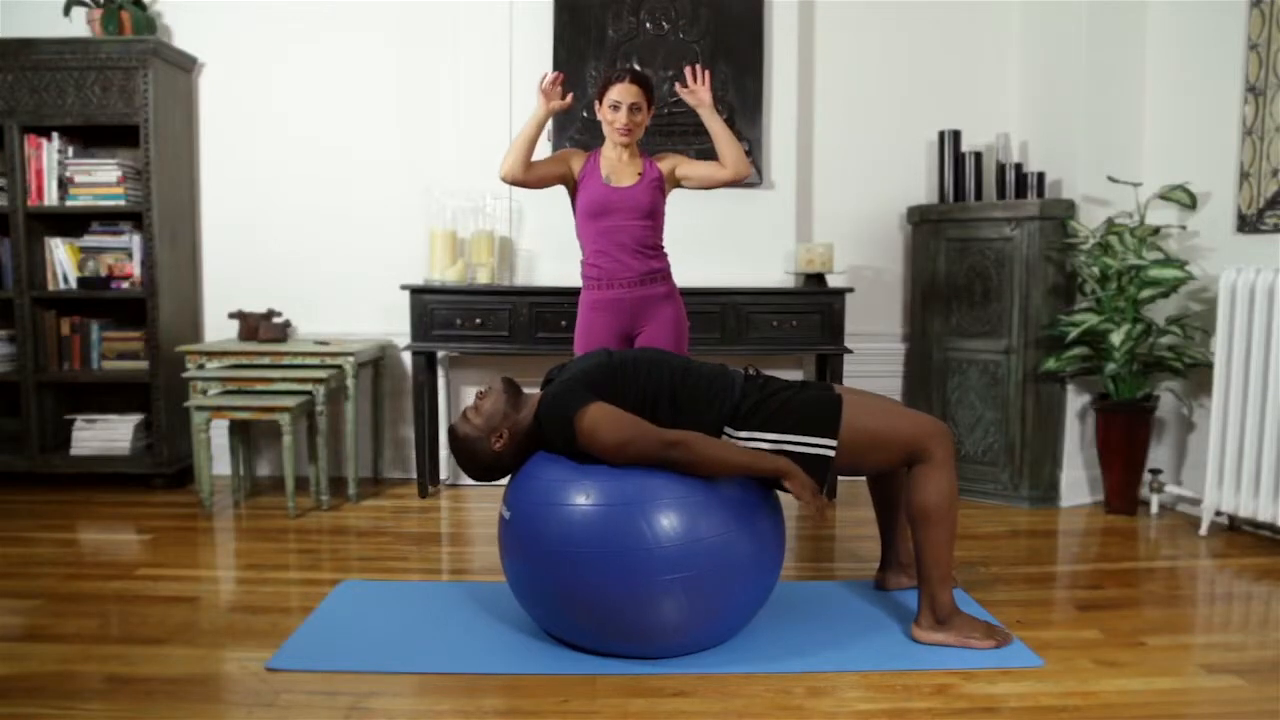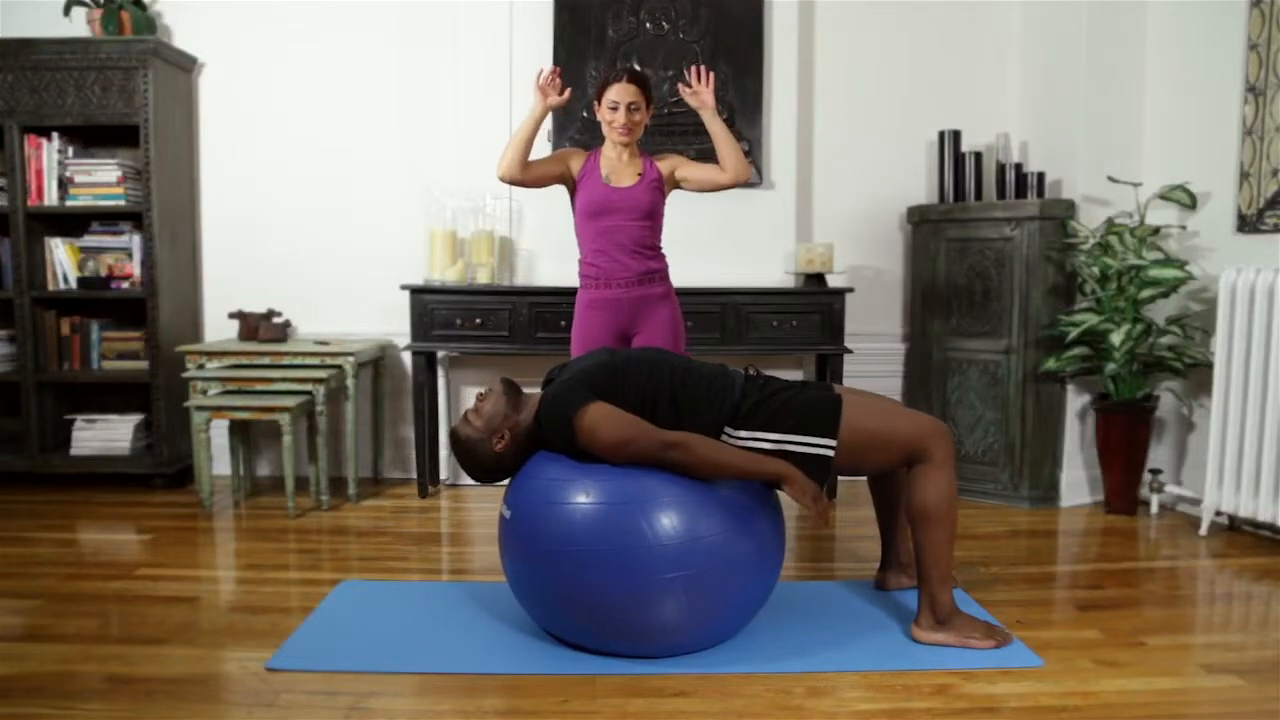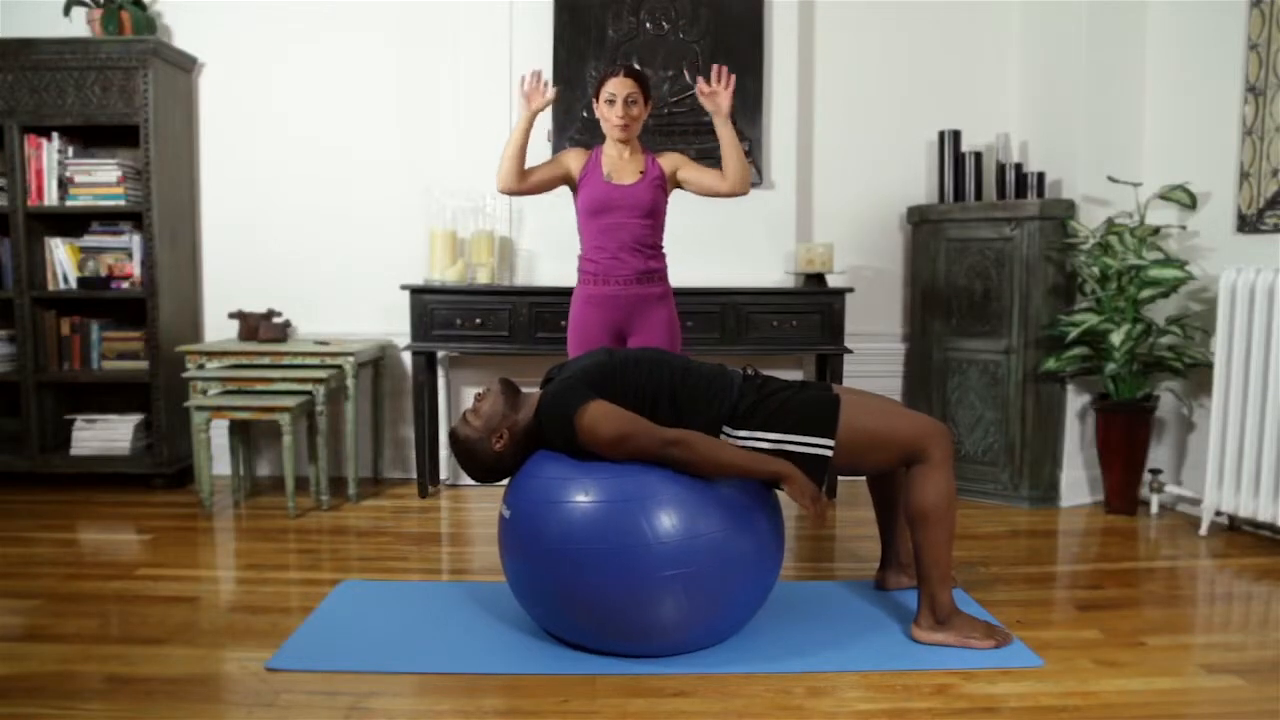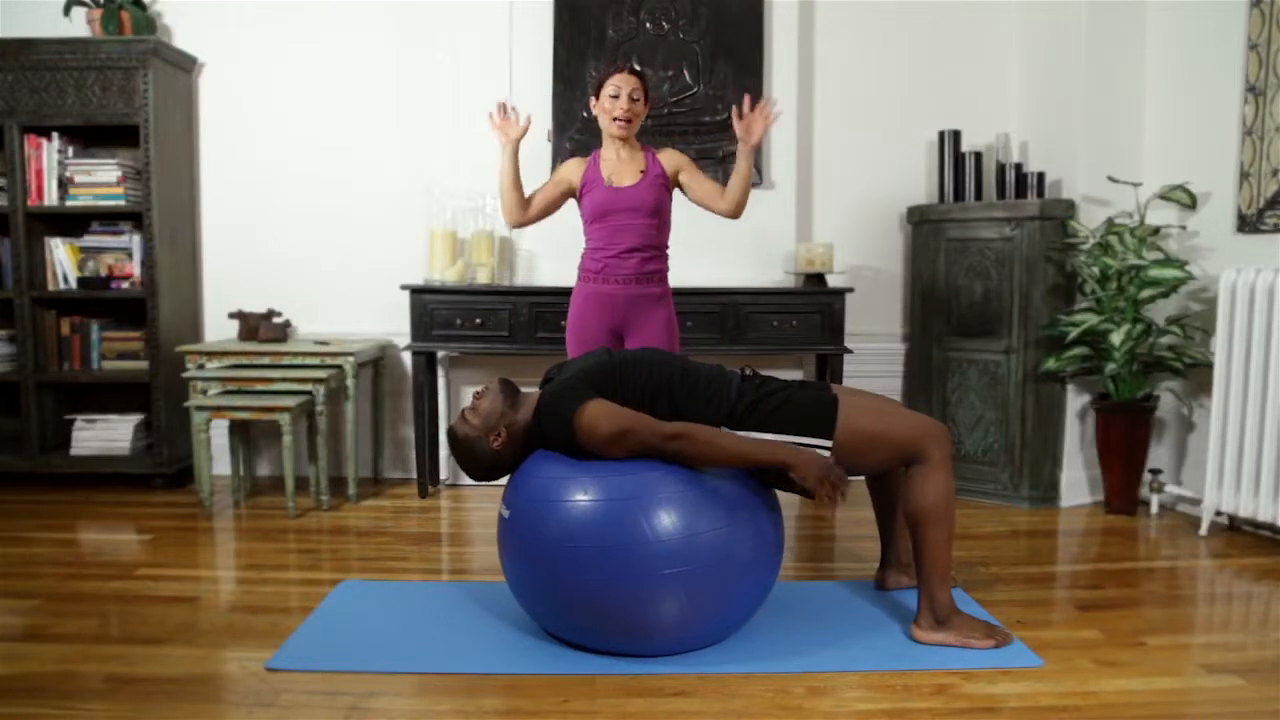
dt=0.2s
person 1, frame 1
left shoulder: (555, 388)
right shoulder: (563, 418)
right elbow: (672, 445)
right wrist: (781, 466)
left hip: (742, 391)
right hip: (747, 421)
left knee: (895, 430)
right knee: (931, 439)
left ankle: (898, 564)
right ankle: (938, 614)
person 1, frame 2
left shoulder: (556, 390)
right shoulder: (563, 418)
right elbow: (671, 445)
right wrist: (782, 471)
left hip: (742, 391)
right hip: (747, 421)
left knee: (895, 432)
right knee: (931, 440)
left ankle: (899, 564)
right ankle: (938, 613)
person 1, frame 3
left shoulder: (556, 389)
right shoulder: (562, 416)
right elbow: (670, 442)
right wrist: (782, 470)
left hip: (741, 391)
right hip: (746, 420)
left knee: (895, 432)
right knee: (929, 441)
left ankle: (898, 563)
right ankle: (938, 614)
person 1, frame 4
left shoulder: (555, 391)
right shoulder: (563, 418)
right elbow: (671, 437)
right wrist: (789, 457)
left hip: (741, 392)
right hip: (745, 418)
left knee: (893, 431)
right knee: (928, 441)
left ankle: (898, 564)
right ankle: (938, 615)
person 2, frame 1
left shoulder: (664, 167)
right shoulder: (576, 164)
left elbow: (736, 169)
right elbow: (512, 172)
left wrist: (705, 110)
right wrist: (543, 112)
left hip: (658, 304)
right hip: (599, 306)
person 2, frame 2
left shoulder: (664, 168)
right shoulder: (575, 163)
left elbow: (736, 174)
right elbow: (509, 172)
left wrist: (708, 112)
right wrist: (540, 109)
left hip: (655, 305)
right hip: (596, 306)
person 2, frame 3
left shoulder: (666, 165)
right shoulder: (577, 162)
left elbow: (736, 184)
right elbow: (509, 183)
left wrist: (720, 116)
right wrist: (529, 113)
left hip: (652, 304)
right hip: (593, 303)
person 2, frame 4
left shoulder: (667, 162)
right shoulder: (577, 170)
left elbow: (730, 205)
right elbow: (517, 214)
left wrist: (746, 148)
right wrist: (511, 148)
left hip: (652, 304)
right hip: (592, 303)
